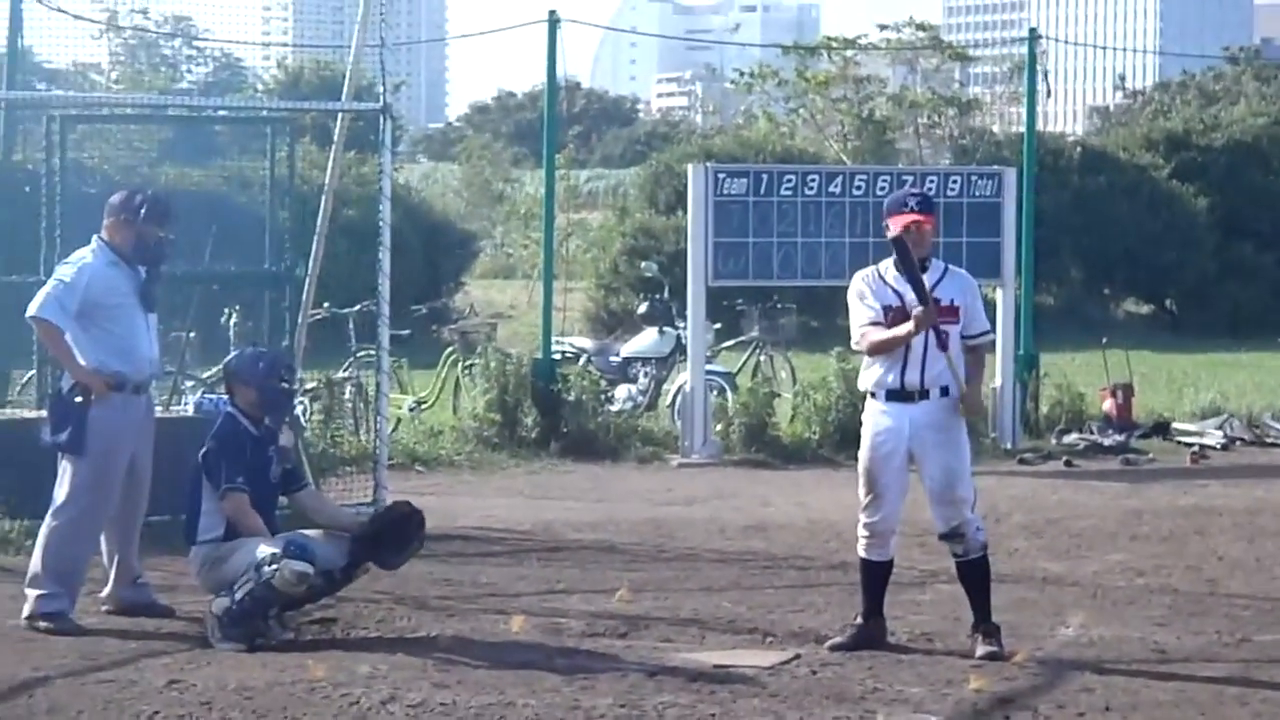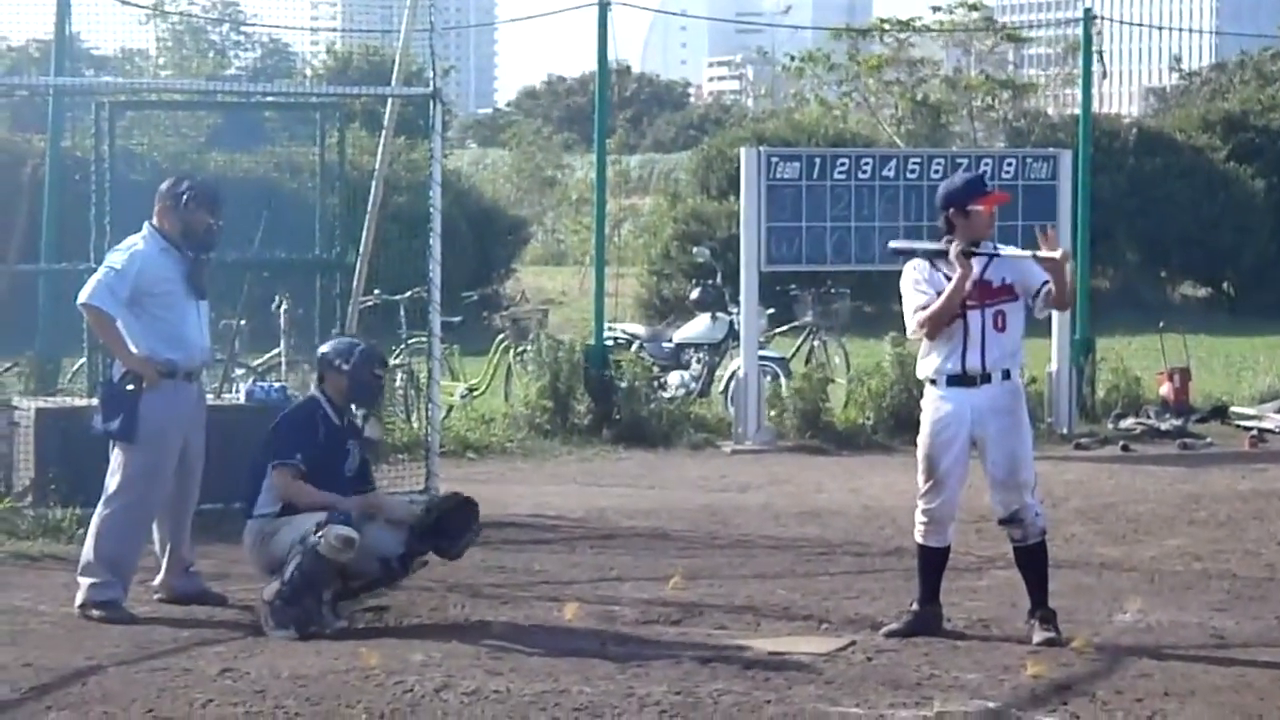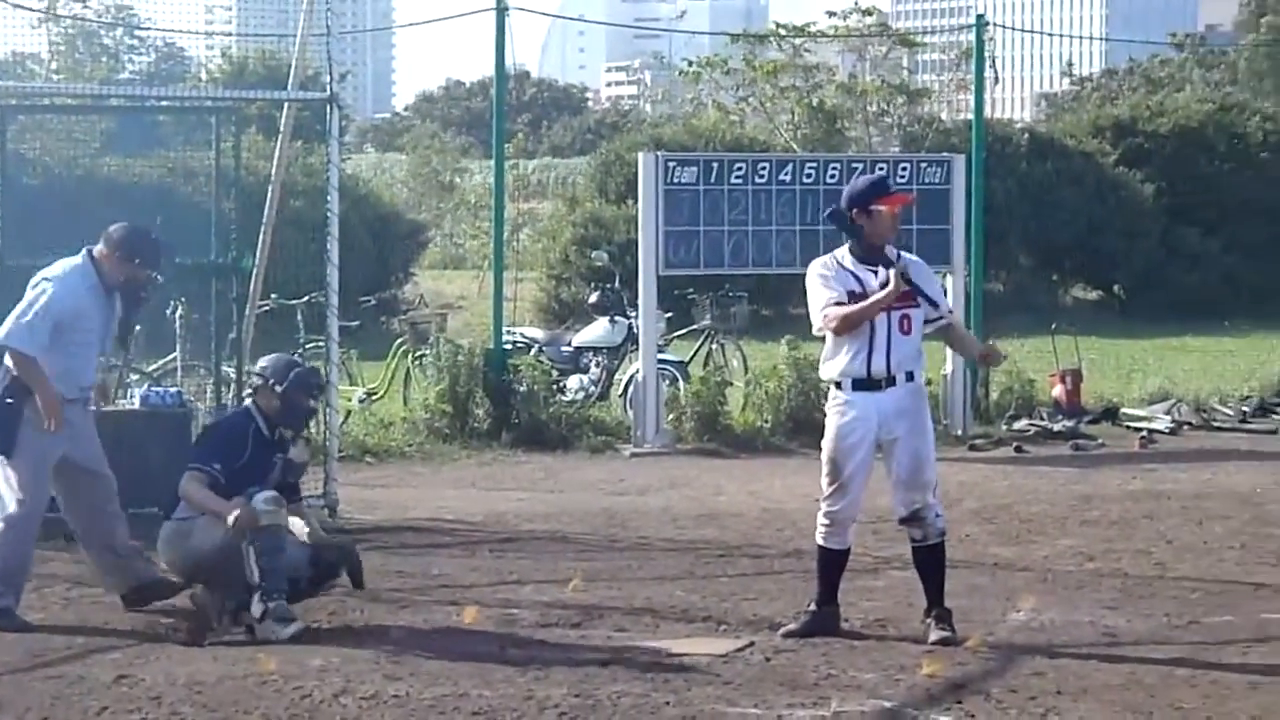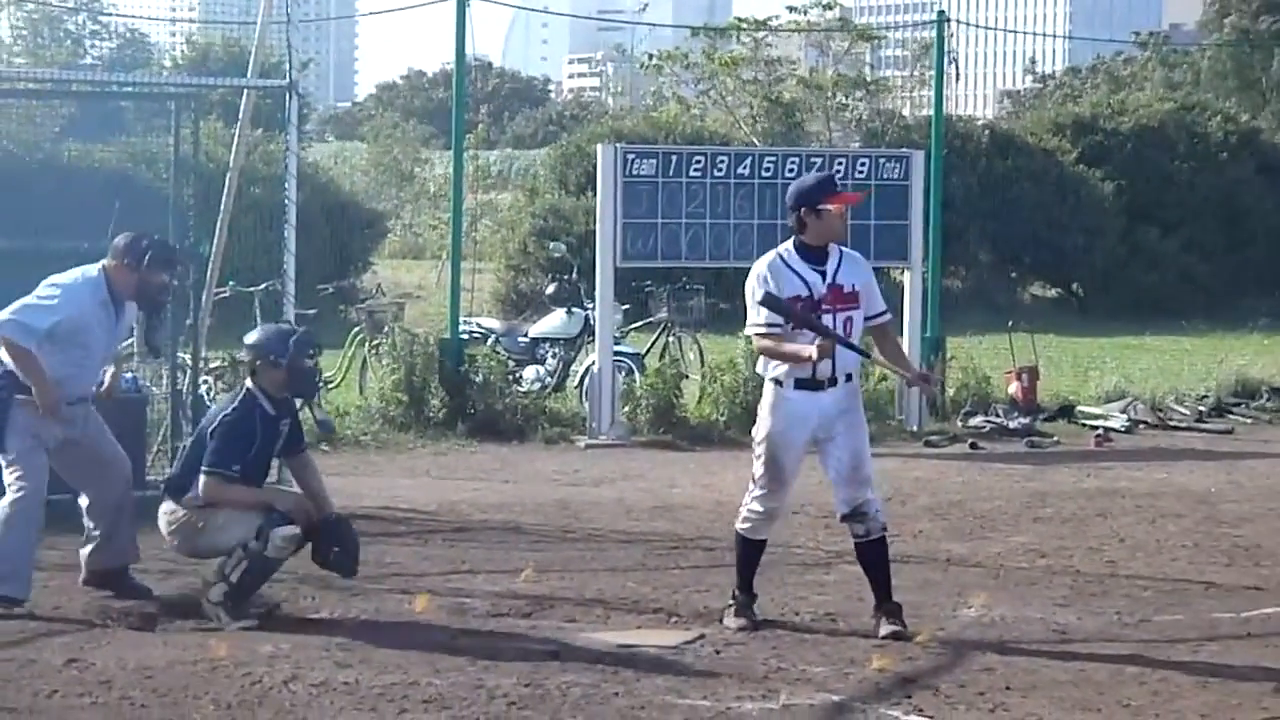
dt=0.7s
person 1, frame 1
left shoulder: (960, 283)
right shoulder: (867, 282)
left elbow: (977, 346)
right elbow: (869, 343)
left wrist: (974, 389)
right wrist: (910, 328)
left hip: (940, 410)
right hip: (884, 412)
left knee: (960, 519)
right knee: (876, 521)
left ankle: (984, 627)
right ankle: (871, 622)
person 1, frame 2
left shoulder: (1012, 263)
right shoulder: (920, 269)
left elbow: (1058, 301)
right elbow: (928, 327)
left wrist: (1057, 269)
right wrist: (961, 277)
left hip: (1000, 394)
right hip: (945, 398)
left knee: (1019, 504)
right knee: (934, 507)
left ankle: (1041, 612)
right ankle: (926, 608)
person 1, frame 3
left shoulder: (914, 268)
right shoulder: (825, 270)
left elbow: (944, 323)
right elbow: (837, 323)
left wrist: (976, 349)
right wrist: (887, 294)
left hip: (905, 396)
right hip: (851, 401)
left knee: (921, 505)
right knee: (836, 509)
left ankle: (937, 612)
right ankle: (825, 609)
person 1, frame 4
left shoulder: (855, 266)
right shoulder: (769, 270)
left elbow: (878, 326)
right elbow: (761, 341)
left wrist: (906, 368)
right wrist: (802, 350)
left hip: (842, 398)
right hip: (787, 399)
left knee: (861, 503)
right knee: (763, 502)
left ankle: (886, 606)
right ankle: (742, 598)
person 2, frame 1
left shoulder: (136, 272)
right shoulder: (86, 267)
right elbow: (42, 316)
right wrist: (80, 373)
left hip: (139, 400)
right hip: (100, 404)
left knee: (129, 503)
right knee: (81, 502)
left ankle: (126, 588)
right ankle: (46, 599)
person 2, frame 2
left shoulder: (187, 259)
right shoulder: (136, 254)
right elbow: (92, 303)
right wrist: (131, 360)
left hip: (190, 388)
right hip: (152, 391)
left knee: (182, 491)
right knee: (133, 491)
left ankle: (178, 578)
right ankle: (98, 589)
person 2, frame 3
left shoulder: (108, 290)
right shoulder: (61, 284)
left wrist: (91, 391)
right wrist: (44, 394)
left hip: (74, 406)
right hip: (34, 409)
left knee: (98, 493)
left ankle: (134, 578)
person 2, frame 4
left shoulder: (124, 302)
right shoulder: (70, 292)
left wrist: (111, 373)
right wrist: (41, 387)
left hip: (74, 403)
left knee: (113, 473)
left ankle: (108, 566)
person 3, frame 1
left shoulder: (273, 436)
right shoulder: (229, 436)
left elbow: (305, 500)
right elbow: (237, 510)
left wrist: (364, 527)
right wrist: (280, 552)
left hip: (261, 546)
right hip: (217, 555)
left knee: (351, 552)
right knee: (296, 562)
left ankle: (266, 609)
right ankle: (227, 614)
person 3, frame 2
left shoulder: (351, 433)
right shoulder: (303, 418)
left elbow: (370, 499)
right elbow: (281, 485)
left wrist: (421, 517)
right wrist: (341, 504)
left hip: (323, 532)
right hip: (271, 534)
left knee: (409, 545)
right knee: (340, 530)
left ankle: (320, 596)
right ankle: (280, 603)
person 3, frame 3
left shoulder: (282, 444)
right shoulder: (233, 428)
left elbow: (294, 509)
right elbow: (188, 487)
left wrist: (323, 543)
right wrist: (228, 510)
left hip: (230, 551)
right hip: (184, 540)
left knee: (323, 565)
right knee: (264, 501)
left ankle: (225, 602)
right ankle: (270, 610)
person 3, frame 4
left shoulder: (281, 407)
right shoulder: (237, 417)
left elbow: (300, 463)
right elbow: (210, 489)
left wrist: (330, 519)
right wrist: (274, 496)
left hip: (225, 510)
right hip: (189, 518)
right knee: (284, 529)
left ankle: (235, 582)
right ankle: (221, 598)
